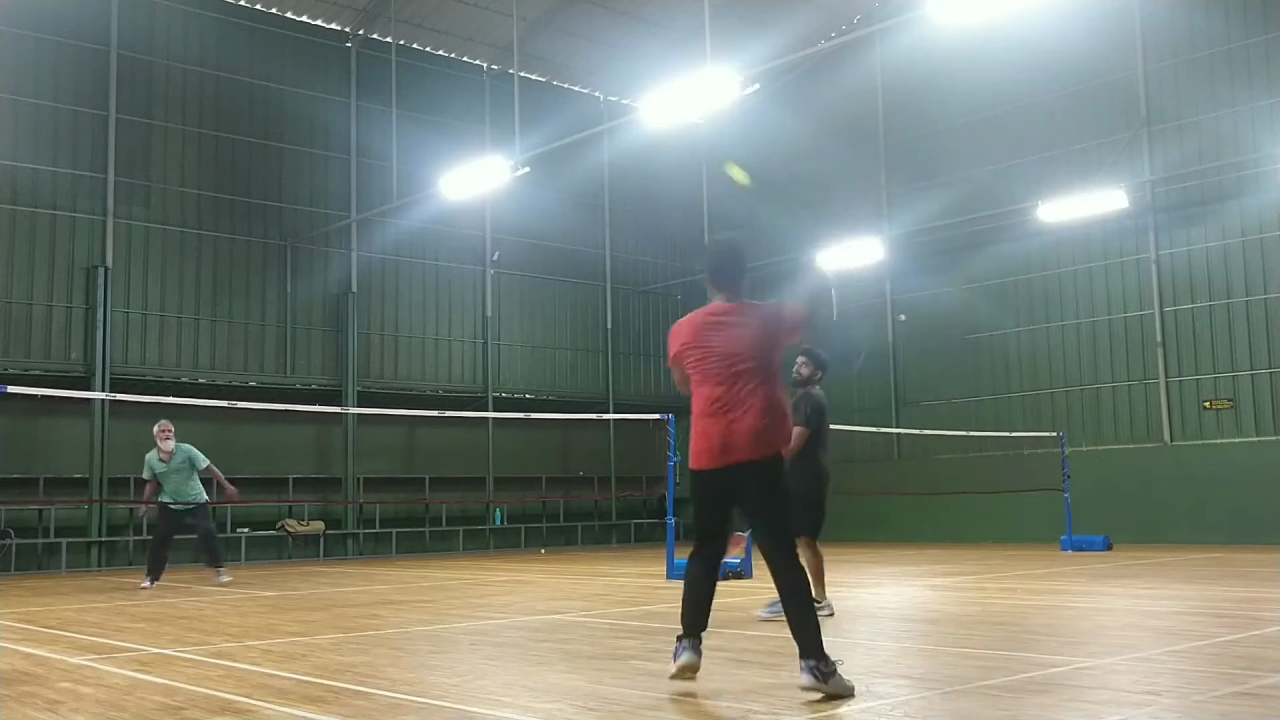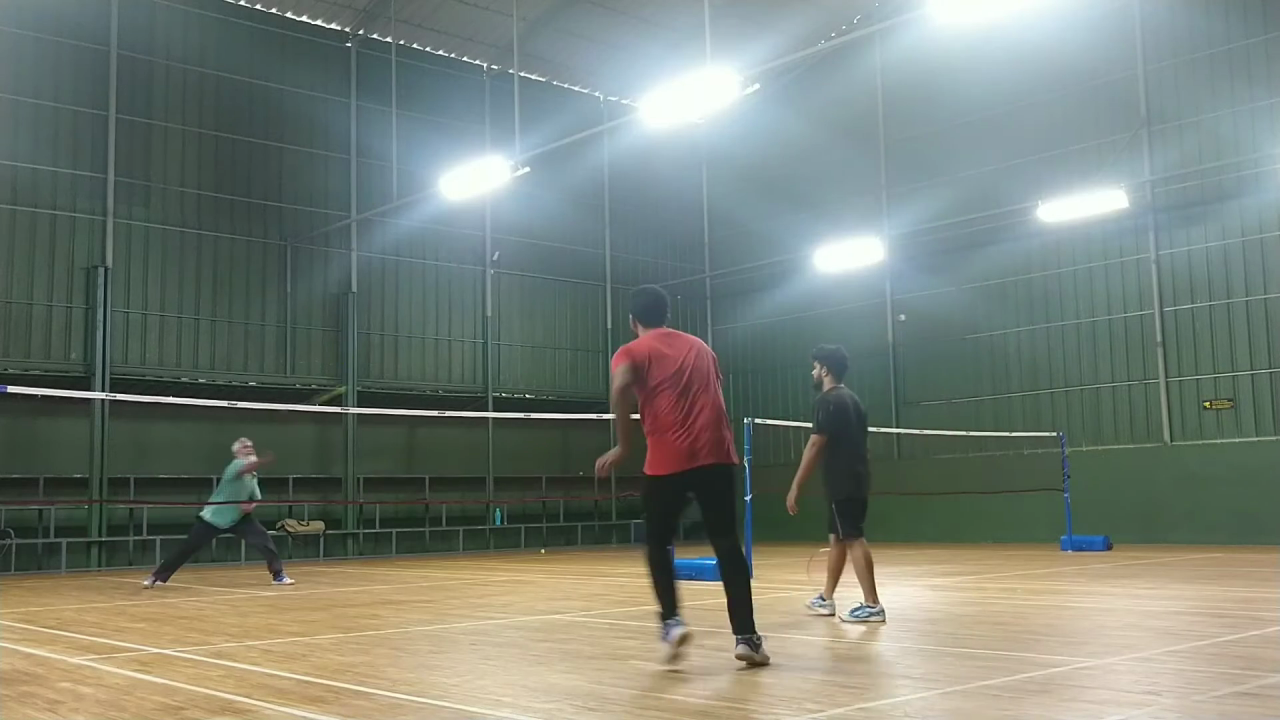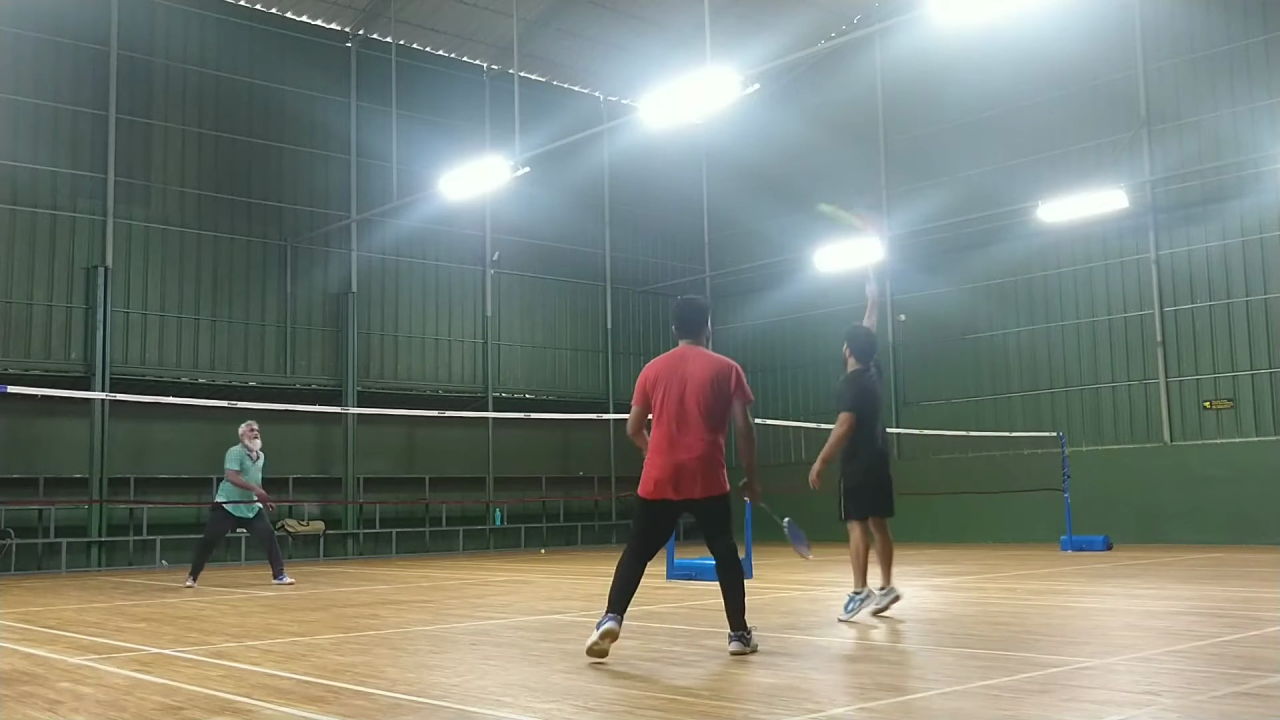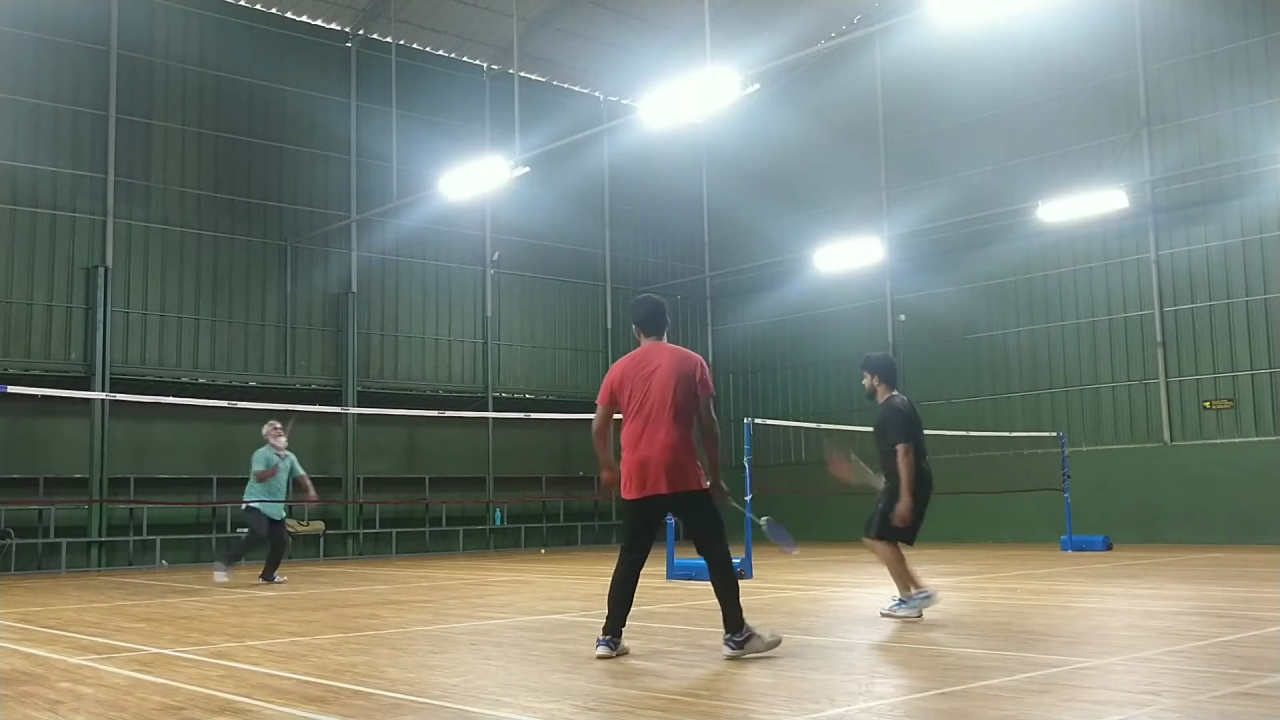
dt=0.5s
person 1, frame 1
left shoulder: (684, 330)
right shoulder: (769, 317)
right elbow: (806, 316)
left hip: (708, 456)
right hip: (760, 451)
left knee: (706, 552)
right knee: (782, 554)
left ankle: (688, 644)
right ankle: (813, 663)
person 1, frame 2
left shoulder: (631, 353)
right shoulder: (700, 346)
left elbow: (621, 386)
left wrist: (622, 446)
left hip: (669, 458)
right hip: (717, 453)
left knee: (658, 543)
right knee: (728, 546)
left ankle: (673, 622)
right ankle: (746, 639)
person 1, frame 3
left shoulder: (653, 369)
right shoulder: (726, 369)
left elbow: (633, 429)
right elbow: (742, 427)
right wrist: (750, 476)
left hip: (659, 479)
right hip: (707, 479)
left knee: (636, 553)
right knee: (726, 554)
left ankle: (611, 620)
right ankle: (739, 634)
person 1, frame 4
left shoulder: (619, 369)
right shoulder: (691, 362)
left elbow: (599, 428)
right elbow: (707, 423)
left wrist: (607, 466)
right wrist: (715, 473)
left hip: (636, 479)
right hip: (681, 475)
left knee: (630, 557)
right knee: (716, 551)
left ankle: (610, 637)
right ankle: (736, 635)
person 2, frame 1
left shoulder: (807, 398)
right shoulder: (815, 399)
left elbow: (796, 440)
left hip: (801, 479)
right hip: (815, 478)
right knee: (806, 539)
right ankle: (820, 599)
person 2, frame 2
left shoulder: (827, 400)
right shoulder: (852, 400)
left elbow: (815, 447)
left wrist: (795, 486)
left hip: (842, 482)
right hip: (856, 479)
left knee: (853, 540)
right knee: (838, 538)
left ankle: (872, 606)
right ankle: (826, 599)
person 2, frame 3
left shoulder: (850, 382)
right shoulder: (871, 373)
left elbow: (844, 424)
right elbow: (869, 334)
left wrist: (820, 462)
right wrist: (873, 301)
left hip: (858, 463)
right hip: (878, 459)
left knee: (856, 524)
right knee: (878, 523)
left ankle: (860, 589)
right ankle: (886, 587)
person 2, frame 4
left shoulder: (894, 409)
right shoulder: (895, 405)
left elbow: (905, 453)
left wrist: (906, 497)
left hip: (906, 487)
right hip: (907, 486)
left knee: (877, 541)
right knee: (886, 541)
left ankle: (919, 592)
right ankle: (907, 600)
